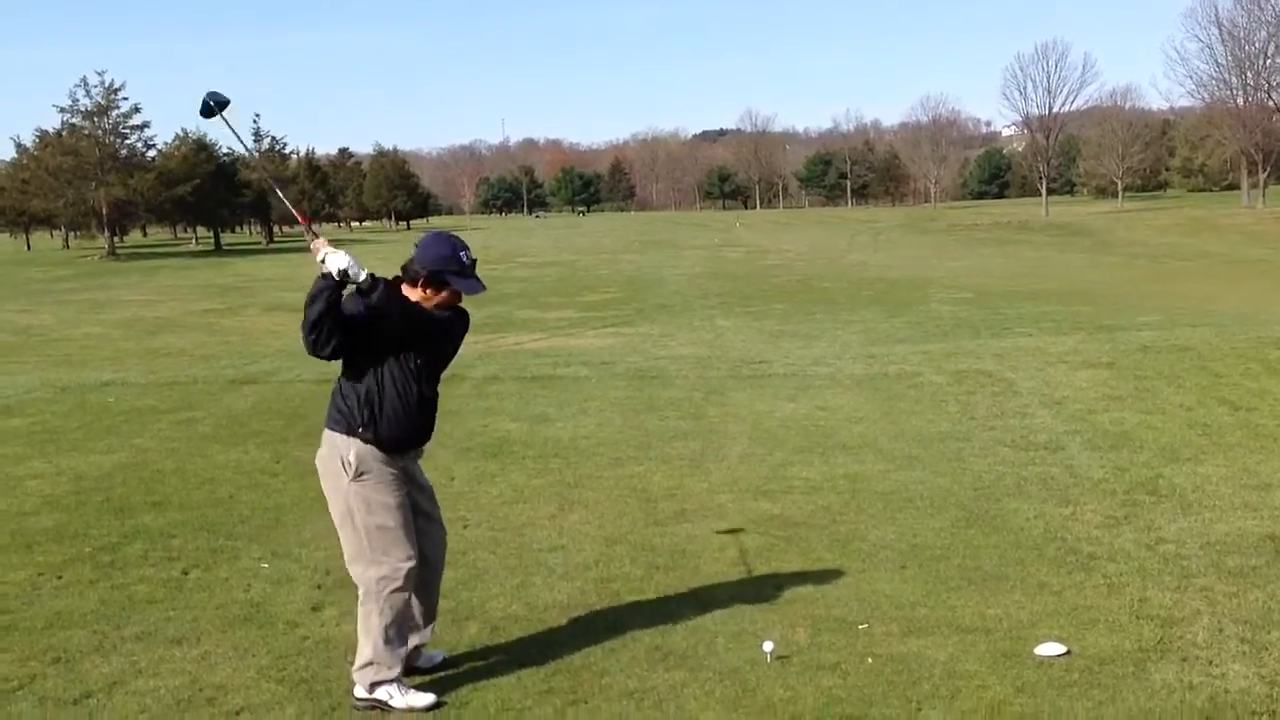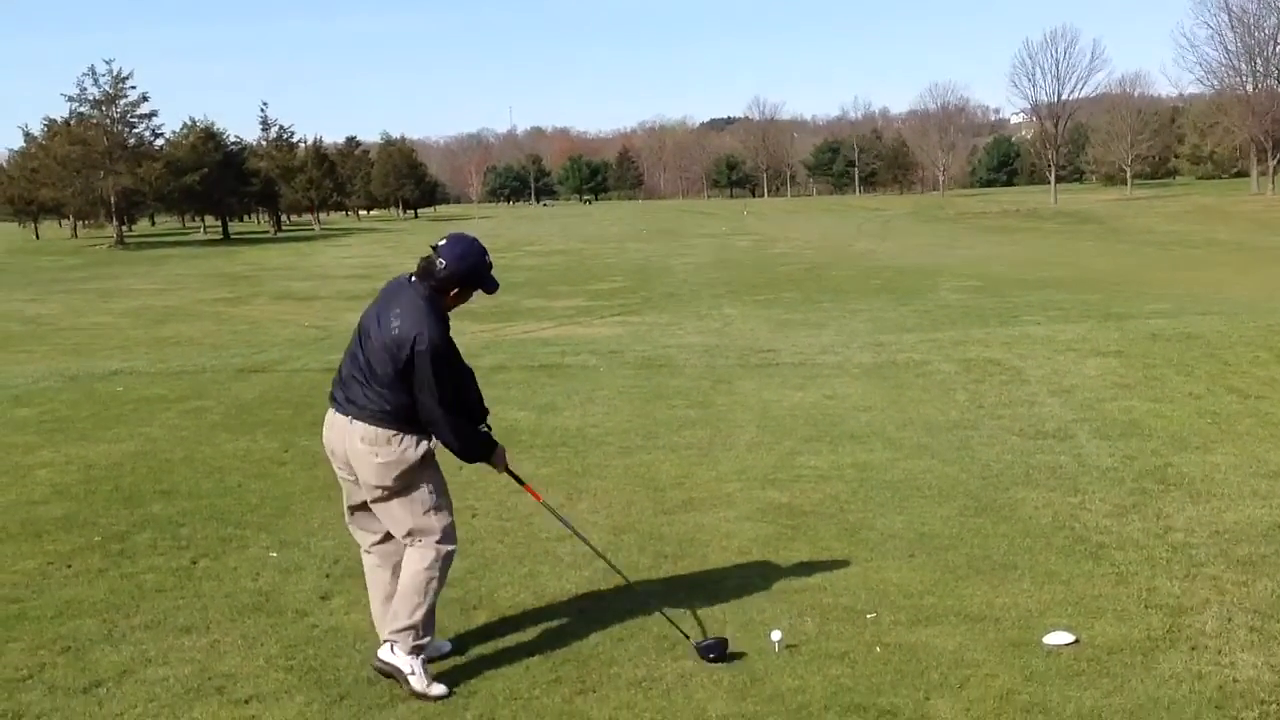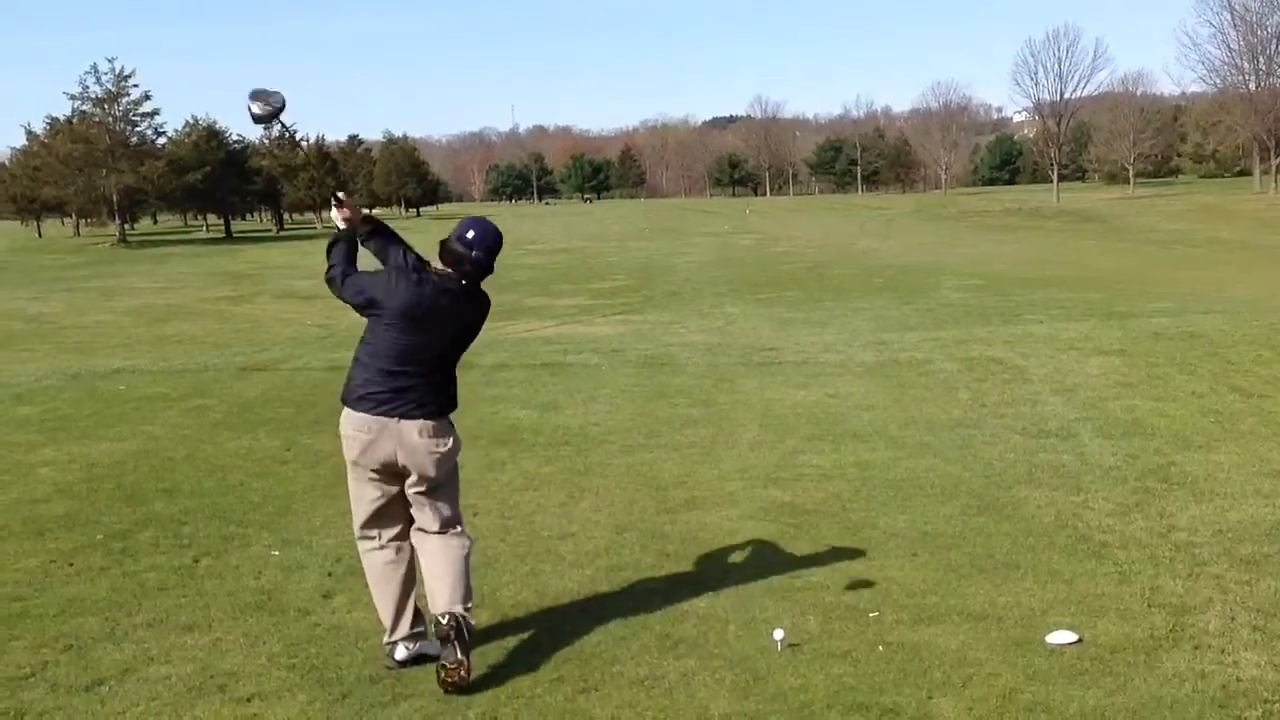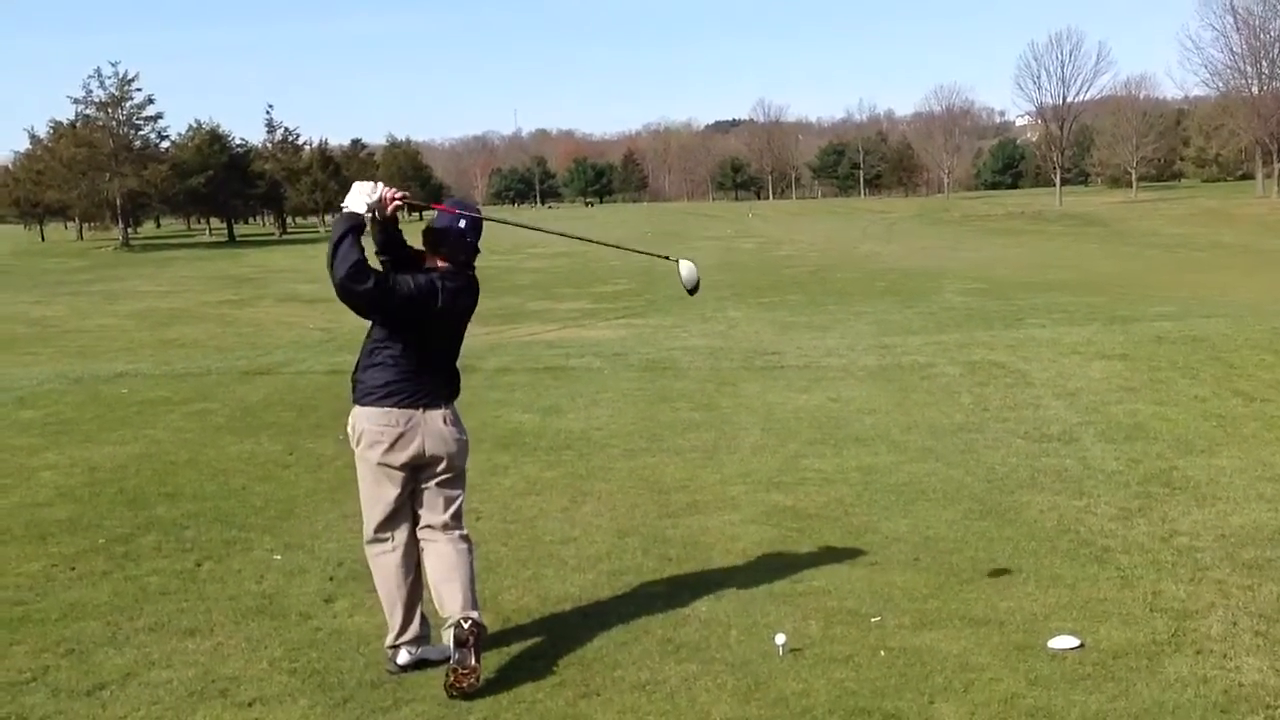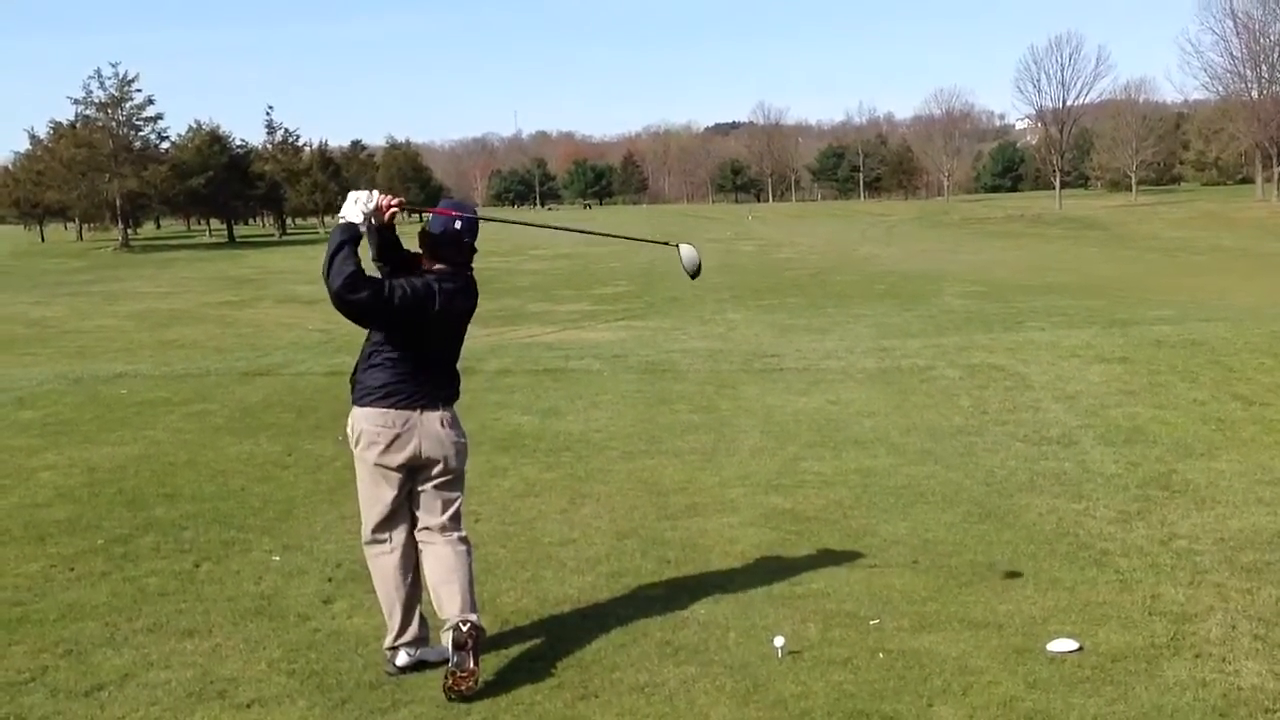
dt=0.3s
person 1, frame 1
left shoulder: (450, 321)
right shoulder: (367, 305)
left elbow: (411, 322)
right elbow: (321, 342)
left wrist: (361, 278)
right wrist: (331, 279)
left hip: (402, 453)
right hip: (358, 454)
left knee: (426, 549)
right knee: (389, 565)
left ankle: (405, 648)
right ankle: (376, 680)
person 1, frame 2
left shoulder: (399, 288)
right shoulder: (427, 333)
left elbow: (456, 376)
right elbow: (440, 412)
left wrist: (479, 425)
right wrist: (485, 448)
left hip: (342, 425)
right hip: (387, 440)
left knee: (379, 537)
right knee: (428, 539)
left ankle: (399, 641)
right ankle: (401, 648)
person 1, frame 3
left shoulder: (396, 289)
right shoulder: (475, 306)
left elbow: (340, 279)
left wrist: (346, 231)
right wrist: (366, 224)
left hip: (362, 424)
right hip: (424, 431)
left knee: (382, 534)
right knee: (441, 529)
left ankle: (403, 638)
right ankle: (450, 616)
person 1, frame 4
left shoulder: (418, 292)
right shoulder: (462, 286)
left elbow: (350, 279)
right elbow: (400, 262)
left wrist: (354, 212)
right wrist: (383, 221)
left hip: (381, 422)
right hip: (438, 421)
left knee: (388, 535)
right knee: (443, 528)
left ankle: (406, 643)
right ankle: (462, 621)
person 1, frame 5
left shoulder: (417, 293)
right shoulder: (461, 288)
left elbow: (345, 287)
right elbow: (397, 264)
left wrist: (351, 222)
right wrist: (380, 229)
left hip: (381, 423)
right hip: (438, 423)
left knee: (388, 536)
right knee: (443, 530)
left ankle: (405, 645)
right ankle: (461, 624)
